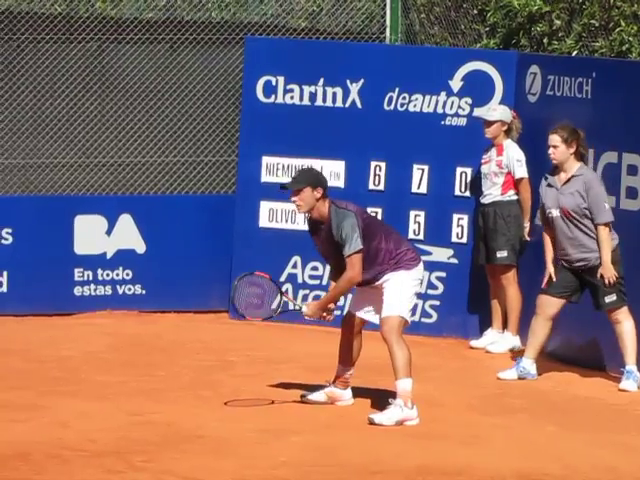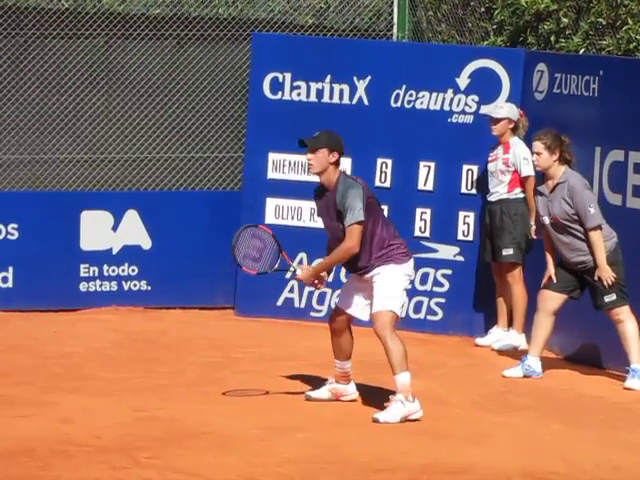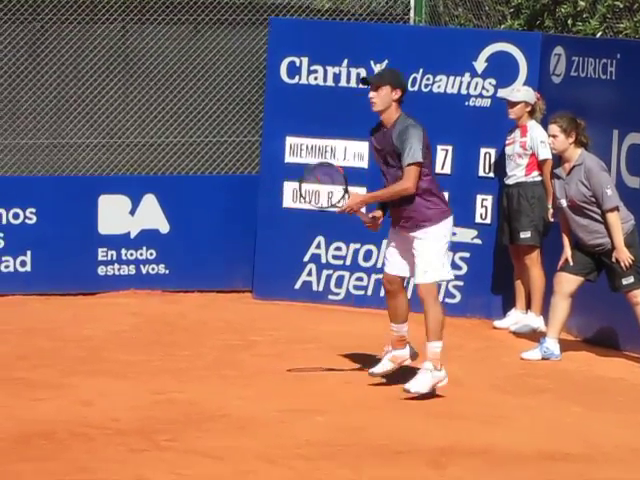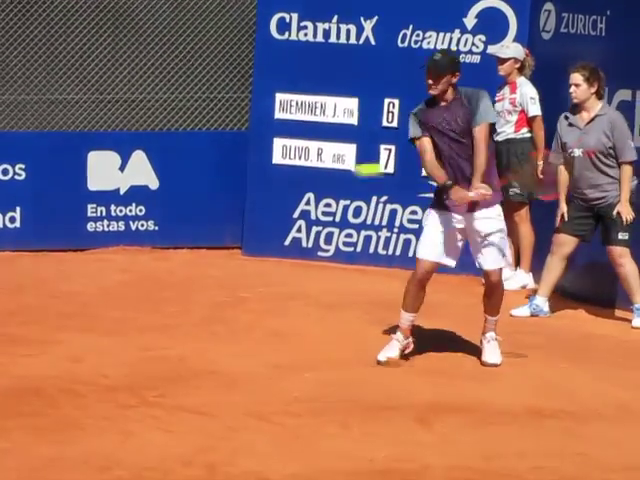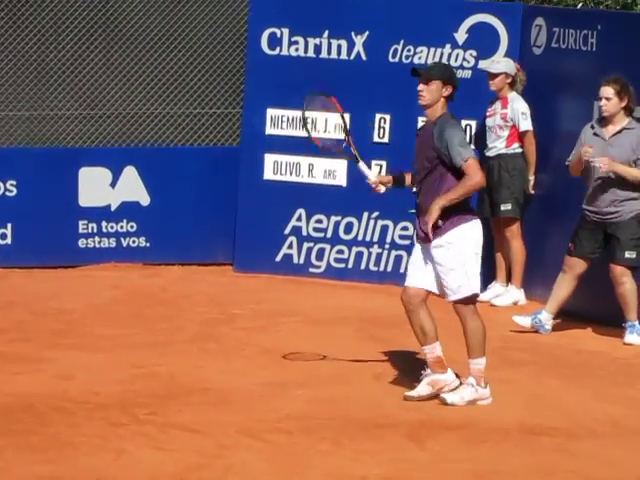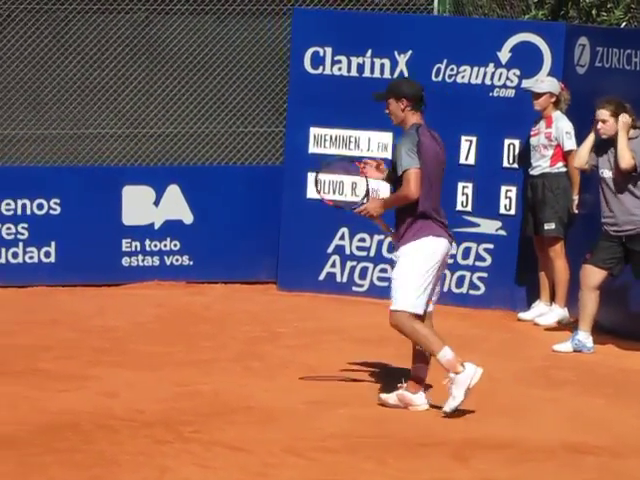
dt=0.7s
person 1, frame 1
left shoulder: (346, 218)
right shoulder: (315, 224)
left elbow: (353, 274)
right elbow: (337, 264)
left wrist: (320, 304)
right wrist: (331, 300)
left hip: (401, 268)
right hip: (373, 274)
left knee: (390, 329)
right knee: (350, 324)
left ankle: (405, 405)
right ankle: (340, 388)
person 1, frame 2
left shoulder: (351, 190)
right shoulder: (321, 194)
left elbow: (352, 244)
left wrist: (315, 270)
right wrist: (325, 271)
left hip: (391, 263)
right hip: (363, 269)
left knee: (382, 324)
right knee: (338, 320)
left ankle: (406, 399)
right ankle: (343, 383)
person 1, frame 3
left shoulder: (410, 132)
right shoulder: (377, 132)
left elbow: (408, 184)
left wrist: (364, 200)
right wrist: (381, 209)
left hip: (430, 223)
right hip: (401, 223)
left knee: (427, 291)
right knee: (393, 285)
left ankle: (432, 367)
right ankle: (400, 349)
person 1, frame 4
left shoulder: (475, 100)
right shoulder: (418, 116)
left elbow: (481, 145)
right elbow: (429, 161)
left wrist: (477, 186)
right wrist: (450, 187)
left hip: (485, 206)
right hip: (444, 208)
left knee: (494, 277)
right knee: (421, 271)
left ankle: (489, 336)
right ankle: (403, 337)
person 1, frame 5
left shoulder: (447, 130)
right shoulder: (426, 130)
left elbow: (476, 178)
left wrist: (438, 205)
right wrist: (396, 179)
left hip: (455, 230)
right hip: (431, 234)
left knee: (464, 304)
right knee: (413, 298)
left ankle: (477, 383)
right ankle: (439, 372)
person 1, frame 6
left shoulder: (408, 140)
right shoulder: (433, 140)
left elbow: (412, 191)
left wrist: (382, 204)
right wrist: (386, 176)
left hip: (419, 241)
right hip: (436, 237)
left knee: (401, 318)
right knee: (418, 316)
left ankle: (459, 370)
right ankle: (413, 390)
person 2, frame 1
left shoulder: (588, 180)
right shoulder: (547, 183)
left elbow: (603, 223)
right elbow: (547, 226)
left wrist: (606, 262)
right wrist: (549, 262)
left hip: (599, 259)
right hip: (566, 261)
left knee: (618, 313)
right knee: (544, 307)
right ankle: (527, 365)
person 2, frame 2
left shoulder: (574, 184)
right shoulder: (541, 189)
left elbow: (594, 226)
right elbow: (547, 230)
left wrist: (602, 264)
right wrist: (550, 264)
left hip: (601, 257)
right hip: (569, 261)
left knee: (619, 312)
right knee: (545, 303)
right ankle: (532, 363)
person 2, frame 3
left shoulder: (591, 166)
right shoulder: (557, 172)
left elbow: (611, 207)
right elbow: (563, 213)
left wrist: (619, 246)
right wrist: (567, 246)
left hip: (618, 239)
right hip: (586, 243)
right knee: (561, 285)
right ankle: (550, 345)
person 2, frame 4
left shoulder: (613, 119)
right shoulder: (564, 121)
right elbow: (561, 164)
right wrist: (562, 201)
left hip: (614, 198)
right hip: (581, 199)
left knee: (618, 254)
right knee: (558, 246)
right ankle: (540, 302)
person 2, frame 5
right shoulder: (591, 131)
right elbow: (574, 170)
left wrist: (615, 167)
right wrist: (581, 159)
right hip: (592, 214)
right knee: (571, 266)
right ankle: (544, 318)
person 2, frame 6
right shoulder: (603, 147)
right elbow: (579, 163)
right wrist: (594, 133)
right hip: (613, 232)
right knee: (588, 277)
right ankle: (583, 338)
person 3, frame 1
left shoulder: (511, 151)
right shoulder: (488, 152)
left elbow: (524, 188)
right elbow: (487, 185)
left wrist: (525, 223)
right wrist: (485, 212)
left hip: (506, 213)
right hip: (486, 213)
left knee: (507, 277)
right knee: (493, 276)
left ankle: (512, 336)
right ankle: (495, 330)
person 3, frame 2
left shoulder: (518, 148)
right shoulder: (495, 150)
left elbow: (530, 186)
right elbow: (494, 183)
left wrist: (532, 221)
right wrist: (492, 210)
left hip: (512, 211)
right hip: (493, 210)
left knee: (513, 275)
right knee: (499, 274)
left ankle: (518, 334)
right ankle: (501, 329)
person 3, frame 3
left shoulder: (535, 132)
right shoulder: (512, 133)
left elbow: (547, 169)
right elbow: (511, 166)
left wrist: (549, 204)
right wrist: (510, 195)
left hip: (529, 194)
right hip: (511, 194)
left knee: (531, 258)
right knee: (516, 257)
left ankle: (536, 316)
right ankle: (519, 311)
person 3, frame 4
left shoulder: (525, 88)
right shoulder: (502, 90)
left elbow: (538, 126)
right elbow: (500, 123)
left wrist: (539, 160)
right wrist: (496, 150)
left hip: (519, 151)
right hip: (501, 150)
left knee: (520, 214)
right knee: (507, 214)
left ankle: (525, 273)
right ankle: (509, 268)
person 3, frame 5
left shoulder: (516, 103)
right shoulder: (493, 105)
left elbow: (529, 141)
right elbow: (491, 137)
left wrist: (530, 175)
right wrist: (488, 164)
left hip: (510, 166)
right hip: (491, 165)
left knee: (511, 230)
right knee: (497, 230)
left ankle: (516, 289)
right ankle: (500, 284)
person 3, frame 6
left shoulder: (561, 123)
right shoulder: (538, 124)
left elbow: (573, 160)
right elbow: (536, 157)
left wrist: (574, 194)
right wrist: (533, 183)
left hip: (554, 185)
right hip: (535, 185)
left knee: (555, 250)
right knee: (540, 249)
left ankle: (560, 308)
right ankle: (544, 302)
